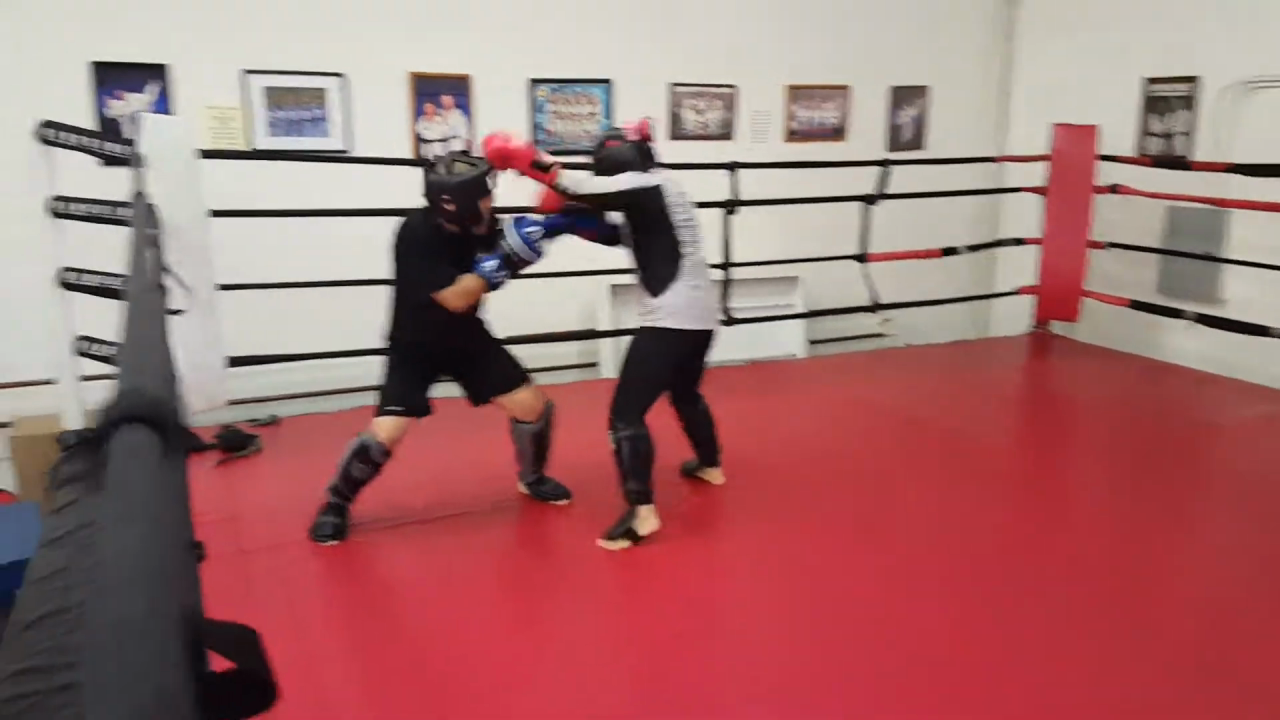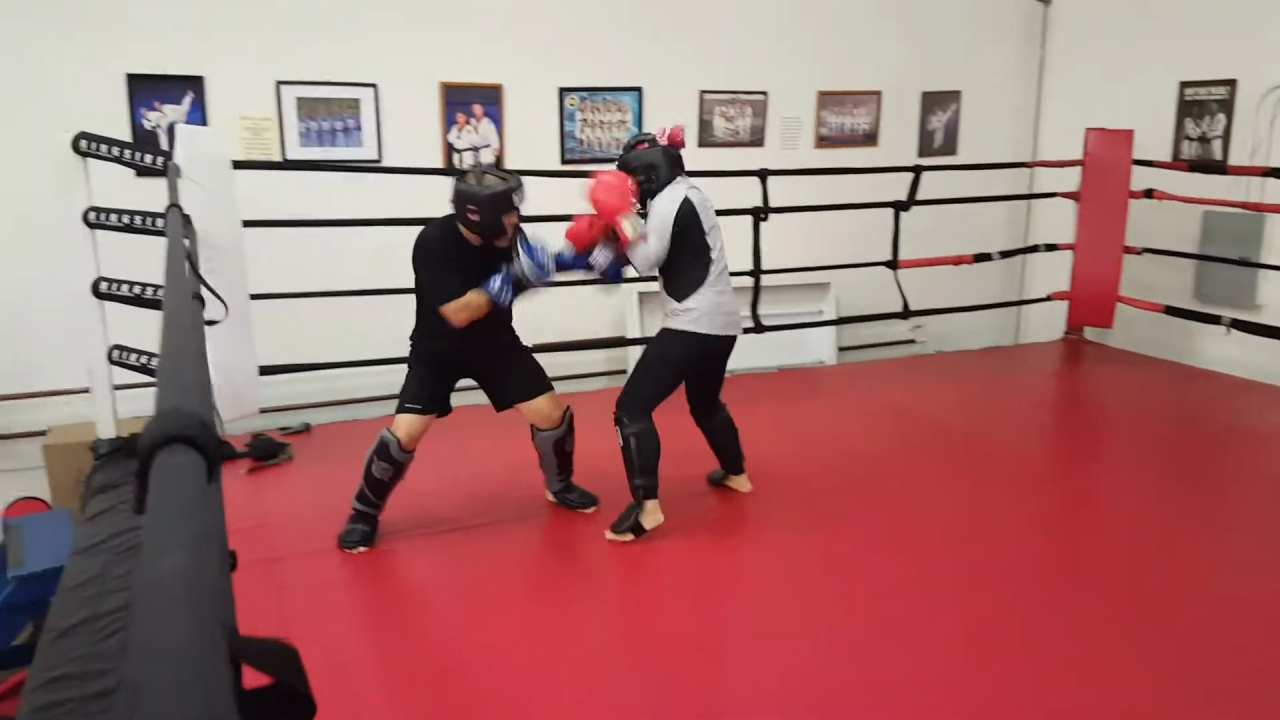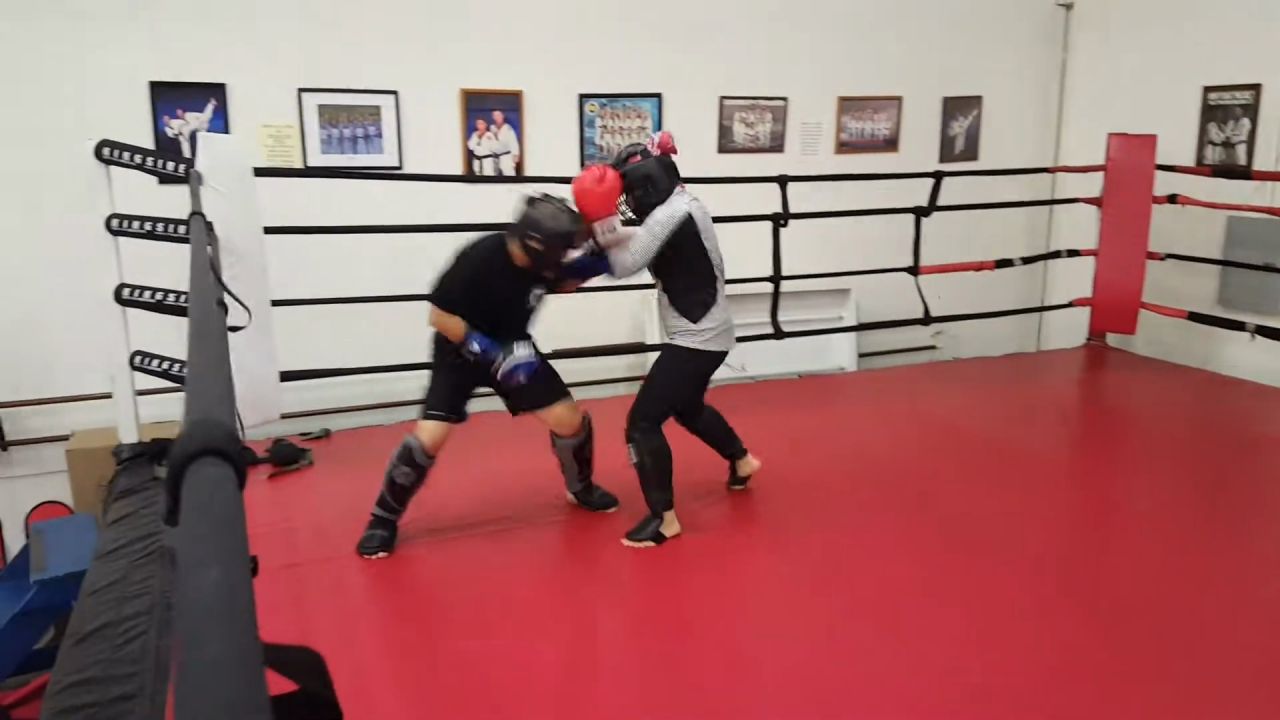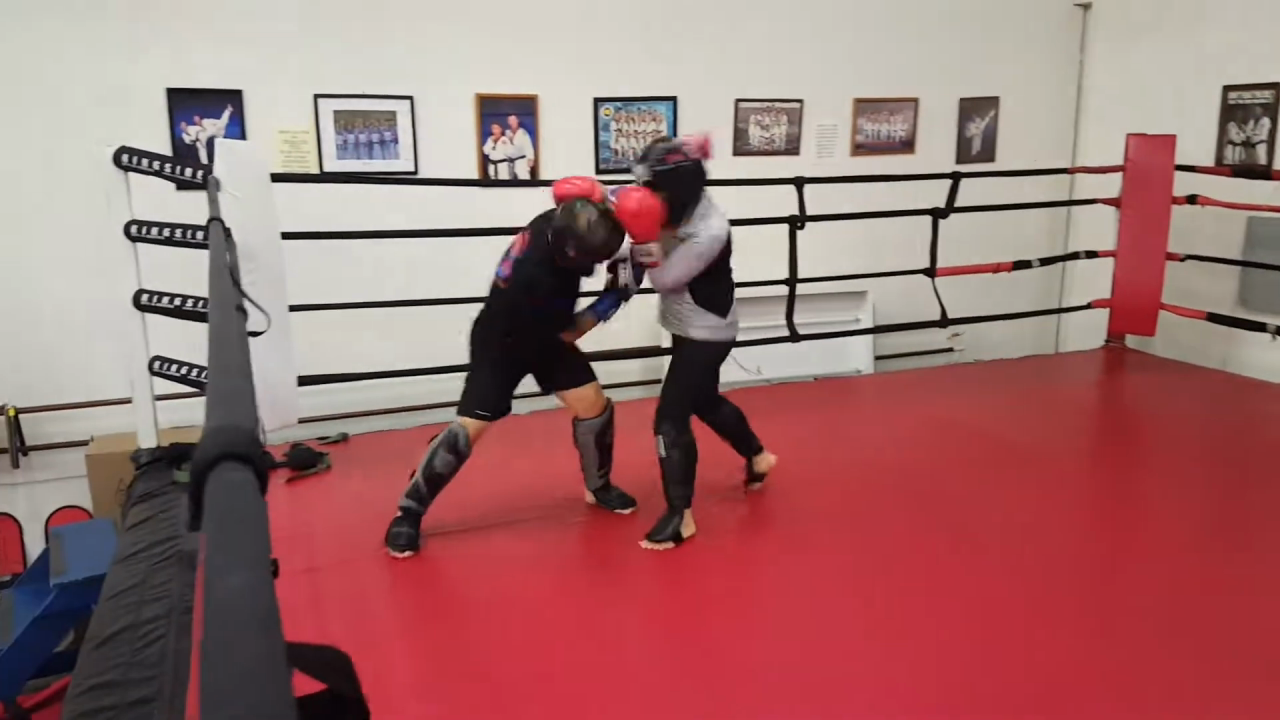
dt=0.2s
person 1, frame 1
left shoulder: (645, 185)
right shoulder: (666, 192)
left elbow: (582, 189)
right elbow: (624, 234)
left wrist: (525, 159)
right wrist: (573, 209)
left hip: (669, 320)
right hip: (700, 317)
left knee: (627, 413)
right knee: (685, 393)
left ankle: (641, 513)
right ankle: (710, 465)
person 1, frame 2
left shoulder: (669, 199)
right shoulder: (691, 195)
left elbow: (646, 260)
right elbow: (657, 255)
left wrist: (621, 217)
right wrist: (602, 240)
left hip: (692, 326)
right hip: (723, 323)
left knee: (632, 407)
right knee: (705, 402)
left ankle: (646, 506)
right ankle: (736, 474)
person 1, frame 3
left shoulder: (671, 215)
right shoulder: (687, 205)
left elbow: (628, 261)
right elbow: (638, 250)
left wrist: (601, 217)
left hip: (695, 340)
right hip: (709, 333)
left knee: (642, 424)
right knee: (688, 408)
left ankle: (663, 516)
right ankle: (741, 461)
person 1, frame 4
left shoulder: (711, 229)
right shoulder: (676, 205)
left elbow: (666, 278)
left wrist: (645, 237)
left hip: (705, 332)
right hip: (690, 328)
left knee: (671, 418)
right knee: (705, 400)
left ankle: (680, 516)
right ankle: (757, 457)
person 2, frame 1
left shoulder: (476, 221)
right shoulder: (416, 235)
left elbow: (526, 234)
right elbow: (456, 298)
left wrist: (563, 222)
right wrist: (503, 260)
left hip: (467, 339)
right hip: (414, 347)
left knee: (532, 406)
right knee: (384, 436)
left ankle: (532, 478)
right ankle: (336, 504)
person 2, frame 2
left shoulder: (505, 234)
right shoulder: (435, 242)
left elbow: (534, 261)
right elbow: (458, 314)
left wrist: (577, 261)
right wrist: (513, 278)
left hip: (495, 341)
right hip: (438, 349)
left knee: (553, 414)
right knee: (404, 433)
left ankle: (560, 486)
right ankle: (365, 512)
person 2, frame 3
left shoulder: (539, 252)
right shoulder: (480, 262)
left elbow: (561, 281)
right elbow: (441, 317)
right wrist: (489, 354)
left hip: (510, 350)
right hip: (460, 356)
left knee: (572, 420)
right knee: (428, 438)
left ankle: (580, 488)
right ankle: (384, 517)
person 2, frame 4
left shoulder: (557, 224)
right shoulder: (535, 278)
right elbow: (569, 331)
left wrist: (616, 207)
right wrist: (616, 296)
left hip: (549, 334)
right hip: (501, 344)
left knee: (593, 405)
right knee: (469, 428)
left ankle: (599, 486)
right ankle: (409, 512)
